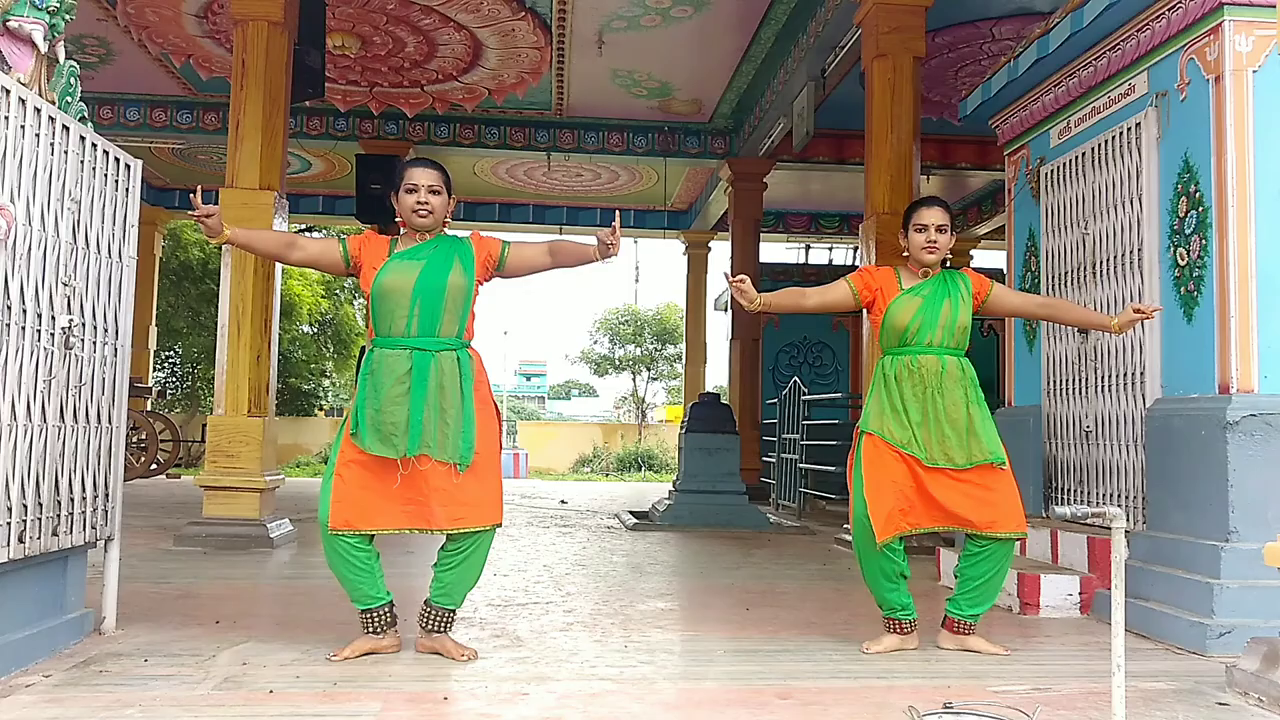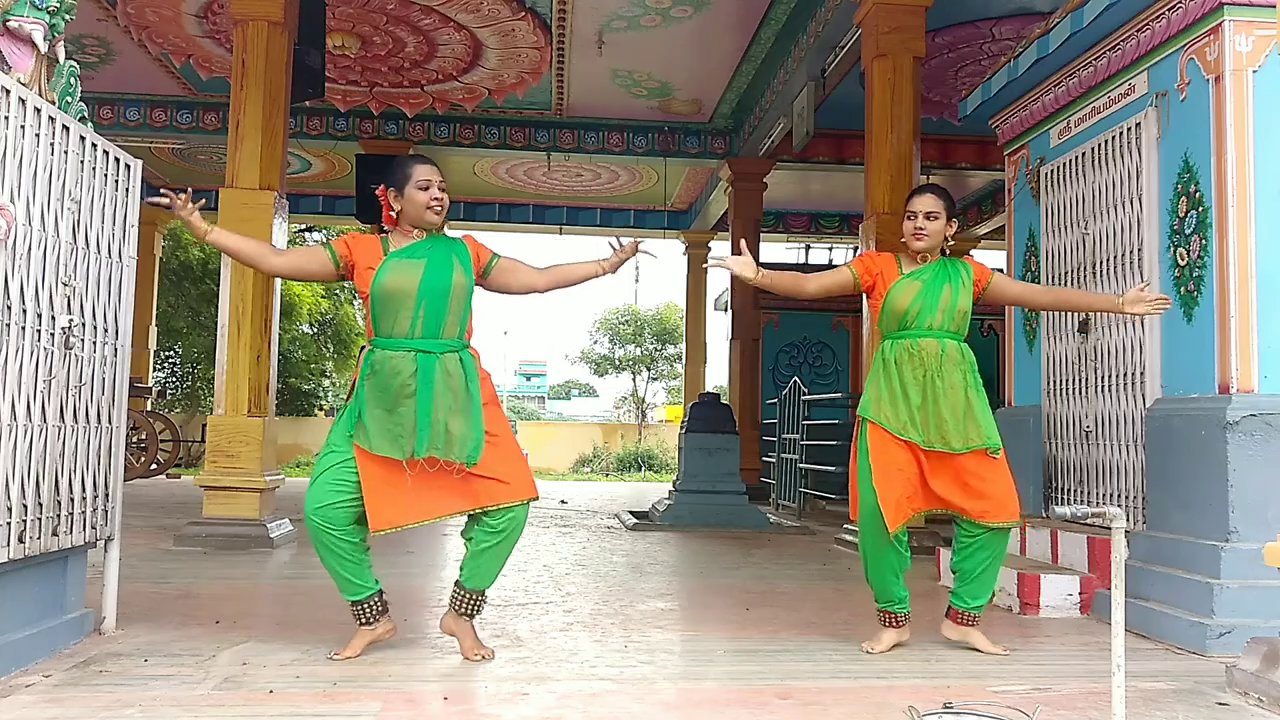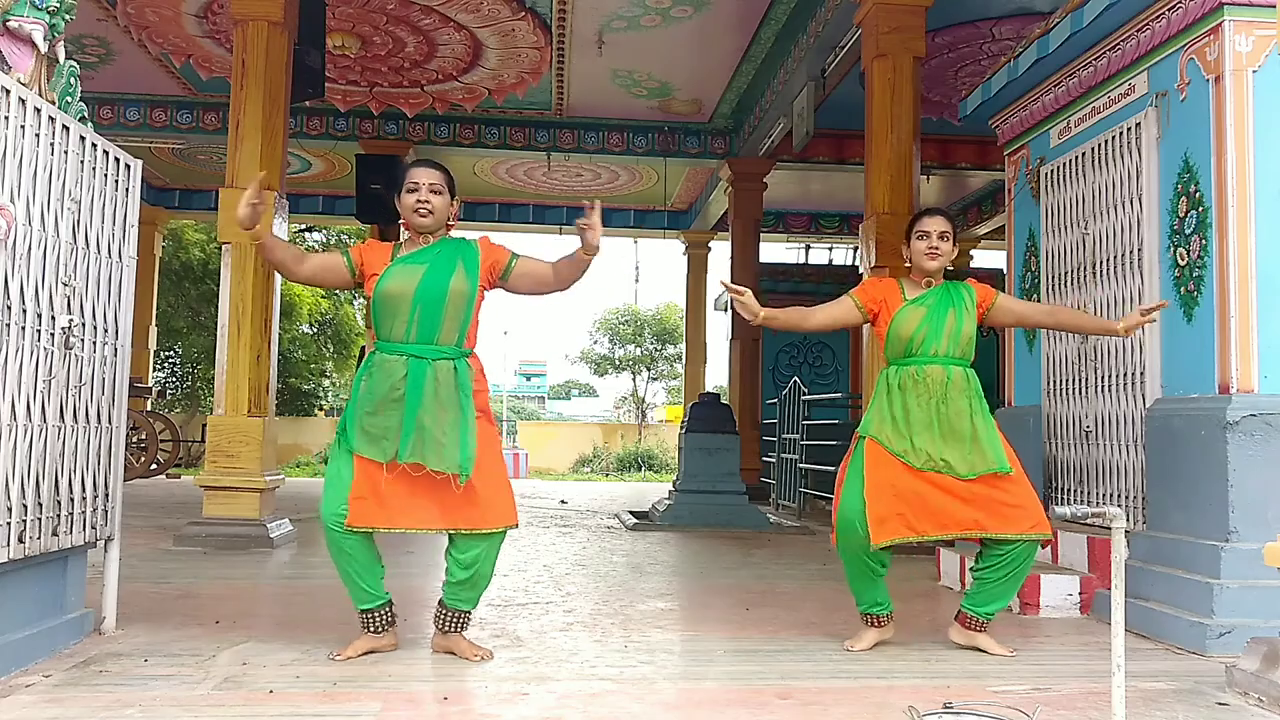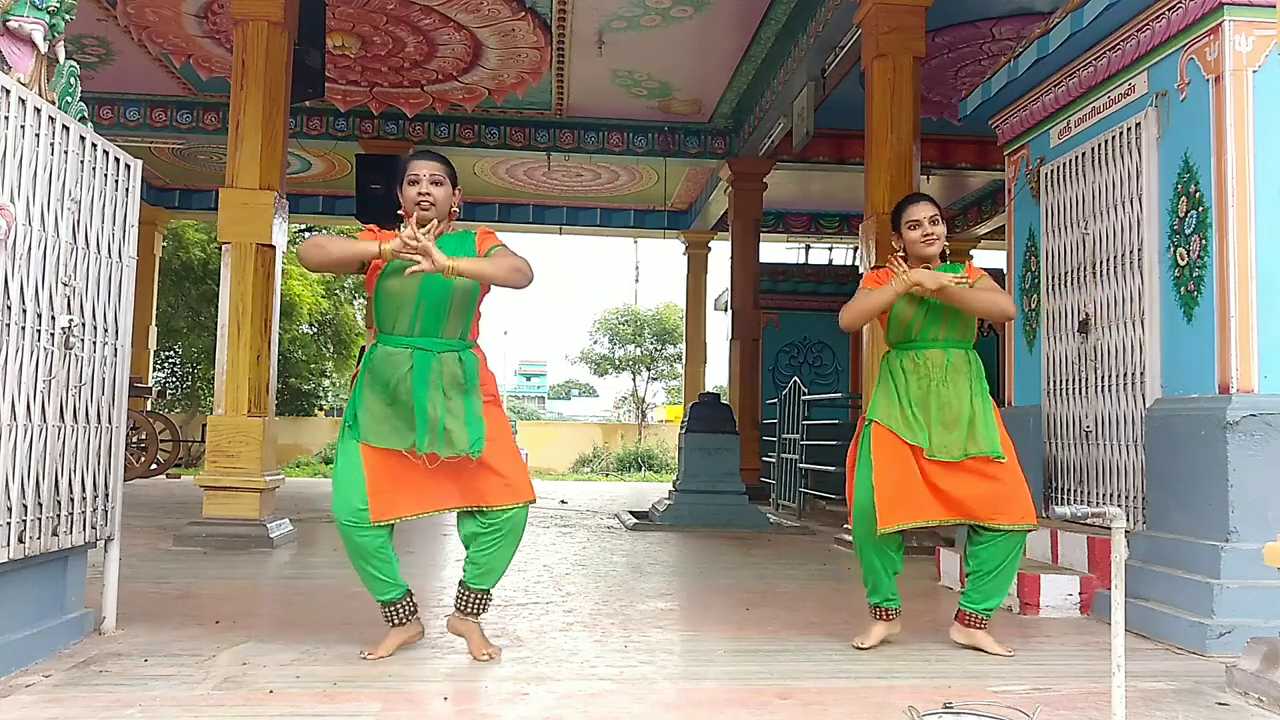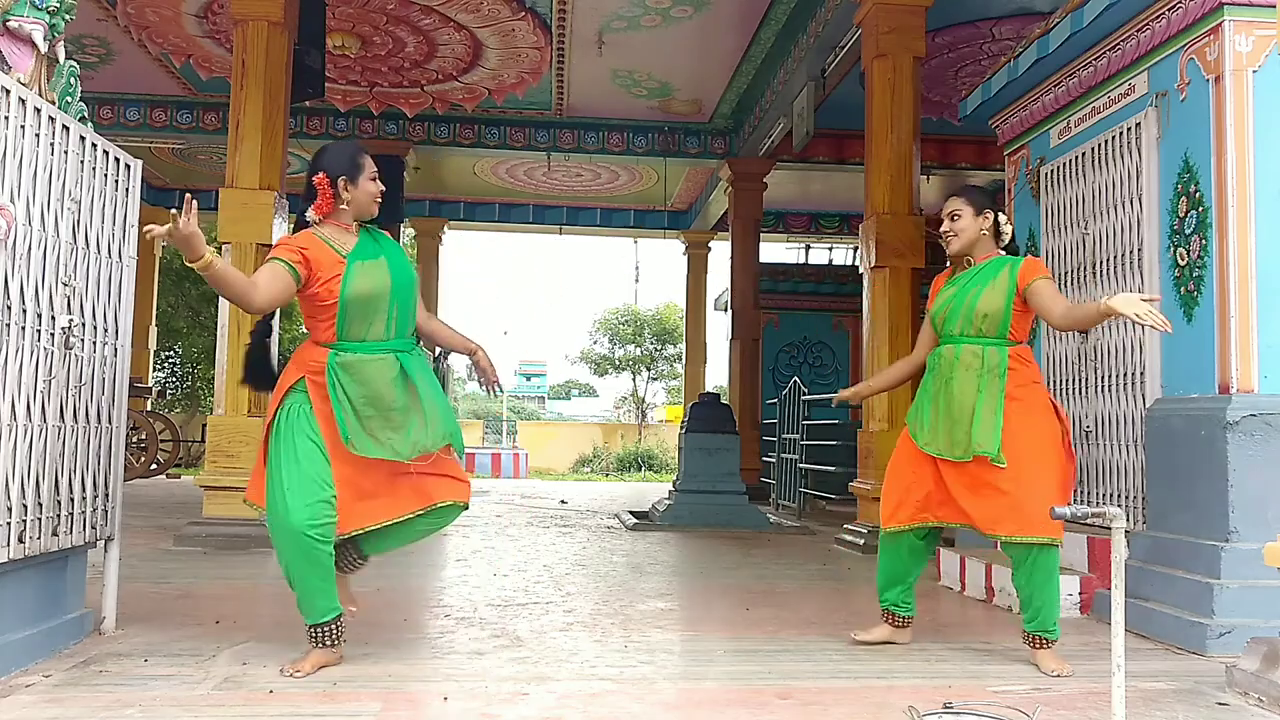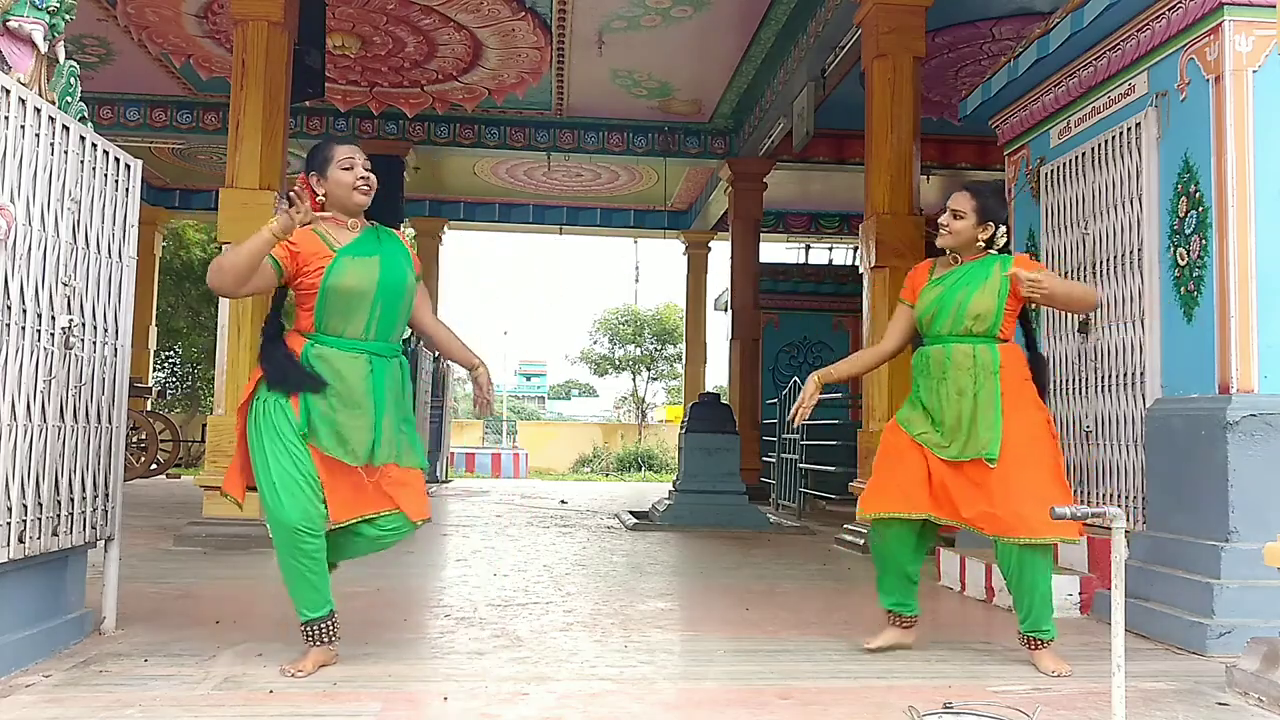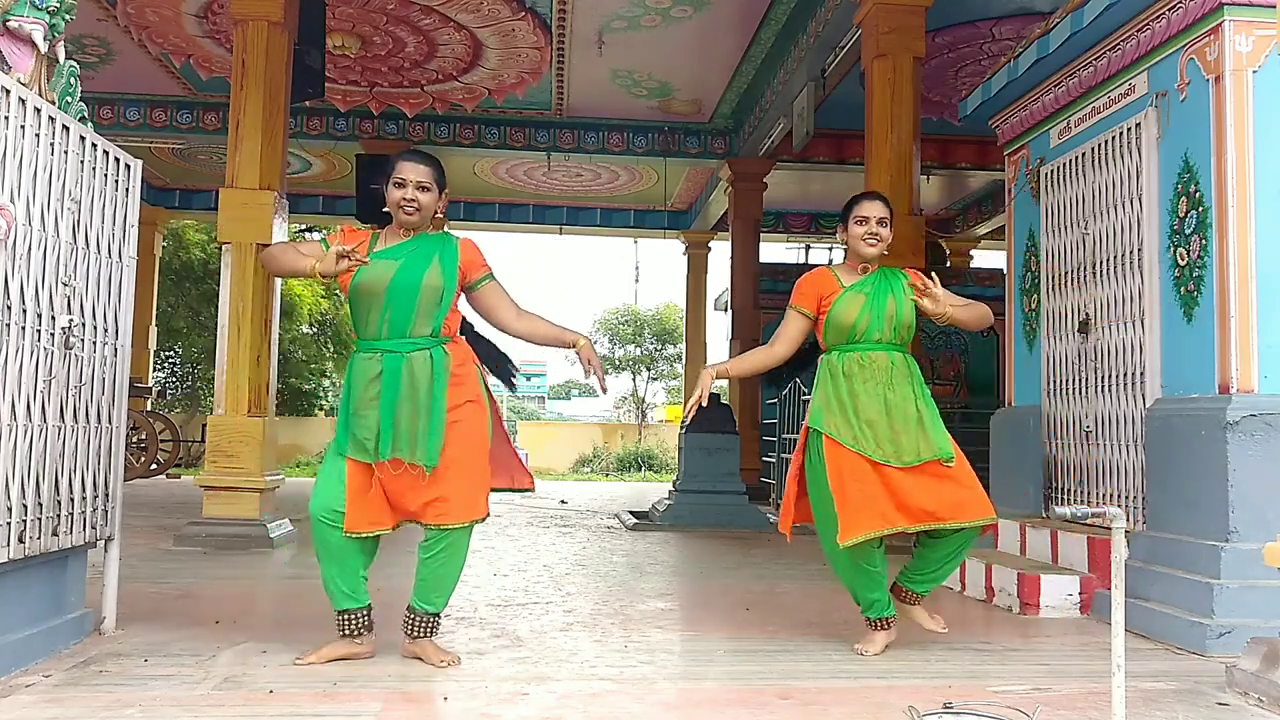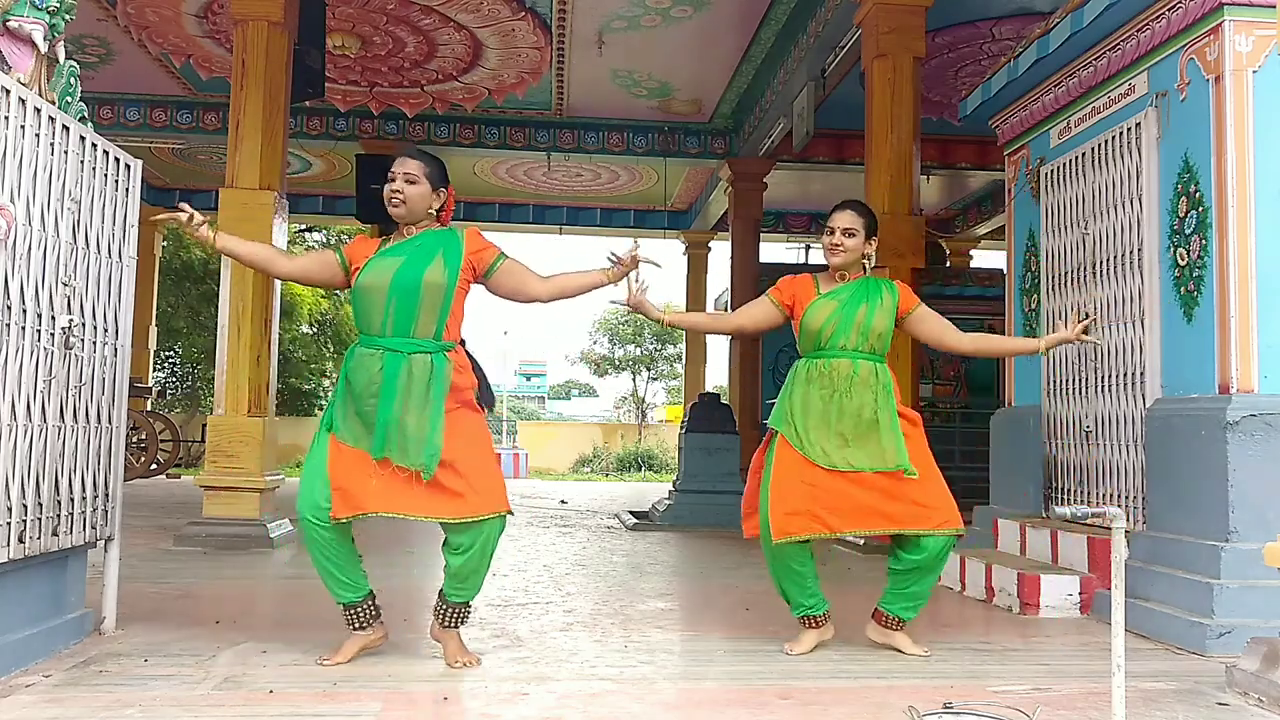
dt=0.7s
person 1, frame 1
left shoulder: (473, 251)
right shoulder: (370, 249)
left elbow: (548, 254)
right elbow: (294, 247)
left wrist: (595, 250)
right wrist: (227, 232)
left hip: (454, 396)
right hip: (384, 395)
left knee: (473, 514)
right knee: (342, 513)
left ankle: (435, 627)
right ankle: (379, 627)
person 1, frame 2
left shoulder: (465, 252)
right shoulder: (360, 249)
left elbow: (536, 279)
right elbow: (276, 259)
left wrist: (605, 266)
right wrist: (202, 227)
left hip: (458, 394)
right hip: (384, 397)
left knee: (507, 502)
right knee: (327, 508)
left ankle: (461, 612)
right ankle: (373, 616)
person 1, frame 3
left shoulder: (479, 254)
right shoulder: (375, 255)
left elbow: (553, 280)
right elbow: (299, 267)
left wrist: (587, 251)
right wrist: (255, 229)
left hip: (453, 400)
right hip: (381, 398)
left knee: (481, 516)
right knee: (343, 511)
left ankle: (450, 628)
right ankle: (378, 626)
person 1, frame 4
left shoulder: (478, 243)
right shoulder: (378, 244)
left elbow: (522, 274)
right elbow: (310, 253)
left wrist: (445, 262)
right wrist: (391, 247)
left hip: (458, 390)
right hip: (385, 391)
left knee: (505, 501)
right knee: (354, 509)
left ankle: (468, 611)
right ankle: (403, 619)
person 1, frame 5
left shoulder: (382, 243)
right shoulder: (303, 249)
left elbow: (413, 315)
right elbow: (256, 296)
left wrist: (469, 347)
right wrist: (198, 254)
left hip: (396, 395)
right hip: (326, 396)
left knee: (444, 495)
right knee: (303, 519)
left ankle: (347, 555)
right ankle: (326, 638)
person 1, frame 6
left shoulder: (393, 244)
right shoulder: (299, 243)
left elbow: (425, 319)
right elbow: (221, 280)
left wrist: (474, 364)
right wrist: (276, 228)
left hip: (373, 398)
right hip: (303, 393)
left knee: (399, 515)
right knee: (298, 517)
left ankle: (316, 564)
right ankle: (321, 637)
person 1, frame 7
left shoulder: (457, 251)
right shoulder: (353, 244)
left elbow: (510, 316)
right elbow: (274, 255)
left wrist: (572, 338)
right wrist: (317, 267)
left hip: (444, 392)
right hip: (371, 393)
left knee: (449, 513)
right knee: (332, 510)
left ankle: (420, 633)
right ankle: (354, 633)
person 1, frame 8
left shoulder: (464, 244)
right shoulder: (363, 251)
left elbow: (537, 288)
right elbow: (285, 264)
left wrist: (609, 275)
right wrist: (210, 235)
left hip: (437, 396)
right hip: (361, 397)
left knee: (481, 511)
right knee: (316, 508)
left ankle: (448, 621)
right ankle: (365, 623)
person 2, frame 1
left shoulder: (968, 285)
right shoulder: (876, 281)
left elbow: (1040, 306)
right elbow: (810, 297)
left wrist: (1113, 322)
right wrist: (759, 301)
left hip: (958, 415)
right hip: (894, 413)
left knee: (997, 518)
right knee: (874, 519)
left ankle: (960, 624)
right ankle: (900, 625)
person 2, frame 2
left shoulder: (968, 273)
right shoulder: (877, 266)
left elbow: (1041, 295)
right elbow: (810, 283)
left wrist: (1117, 304)
right wrist: (758, 277)
left hip: (955, 401)
right hip: (893, 400)
left knee: (988, 507)
right knee: (884, 507)
left ankle: (963, 617)
right ankle: (894, 618)
person 2, frame 3
left shoulder: (971, 295)
right shoulder: (880, 292)
left elbow: (1043, 317)
right elbow: (813, 319)
left wrist: (1114, 326)
right wrist: (761, 315)
left hip: (964, 423)
right hip: (897, 422)
left knee: (1021, 522)
right knee: (856, 518)
left ankle: (972, 621)
right ankle: (877, 619)
person 2, frame 4
left shoulder: (966, 274)
right shoulder: (882, 279)
left elbow: (1007, 310)
right elbow: (847, 319)
left wrist: (932, 288)
right wrist: (908, 283)
left hip: (964, 404)
right hip: (899, 404)
left knee: (1005, 509)
right knee: (874, 505)
left ankle: (971, 620)
right ankle: (885, 611)
person 2, frame 5
left shoulder: (1022, 270)
right shoulder: (944, 282)
left elbow: (1061, 313)
right elbow: (922, 354)
left wrist: (1107, 308)
right wrist: (866, 388)
left hip: (1007, 405)
right hip: (942, 407)
left knee: (1024, 515)
right knee: (910, 509)
left ankle: (1040, 637)
right ankle: (895, 618)
person 2, frame 6
left shoulder: (1011, 268)
right shoulder: (922, 275)
left elbow: (1086, 296)
right elbow: (886, 347)
left wrist: (1043, 289)
right wrist: (822, 376)
left hip: (996, 404)
right hip: (931, 406)
left knee: (1017, 514)
right knee: (894, 509)
left ankle: (1038, 639)
right ankle: (902, 619)
person 2, frame 7
left shoulder: (908, 282)
right shoulder: (817, 282)
left elbow: (984, 316)
right elbow: (777, 349)
left wrist: (946, 311)
right wrist: (717, 370)
left hip: (906, 411)
right hip: (844, 413)
left knee: (959, 509)
right knee: (855, 524)
left ankle: (908, 592)
right ankle: (881, 618)
person 2, frame 8
left shoulder: (893, 294)
right shoulder: (795, 288)
left elbow: (958, 340)
right elbow: (732, 322)
left wrist: (1045, 343)
right wrist: (656, 312)
left hip: (874, 420)
right hip: (806, 419)
left knee: (933, 524)
right knee: (781, 523)
left ankle: (889, 620)
right ankle: (813, 619)
